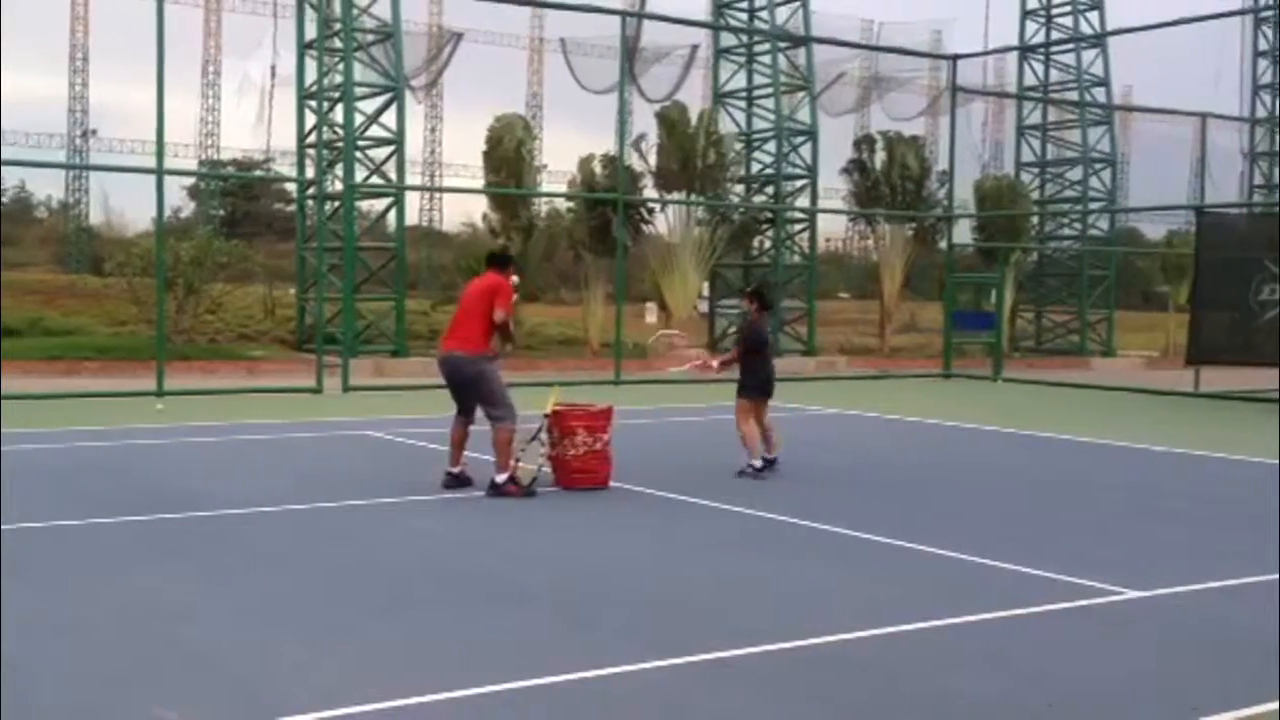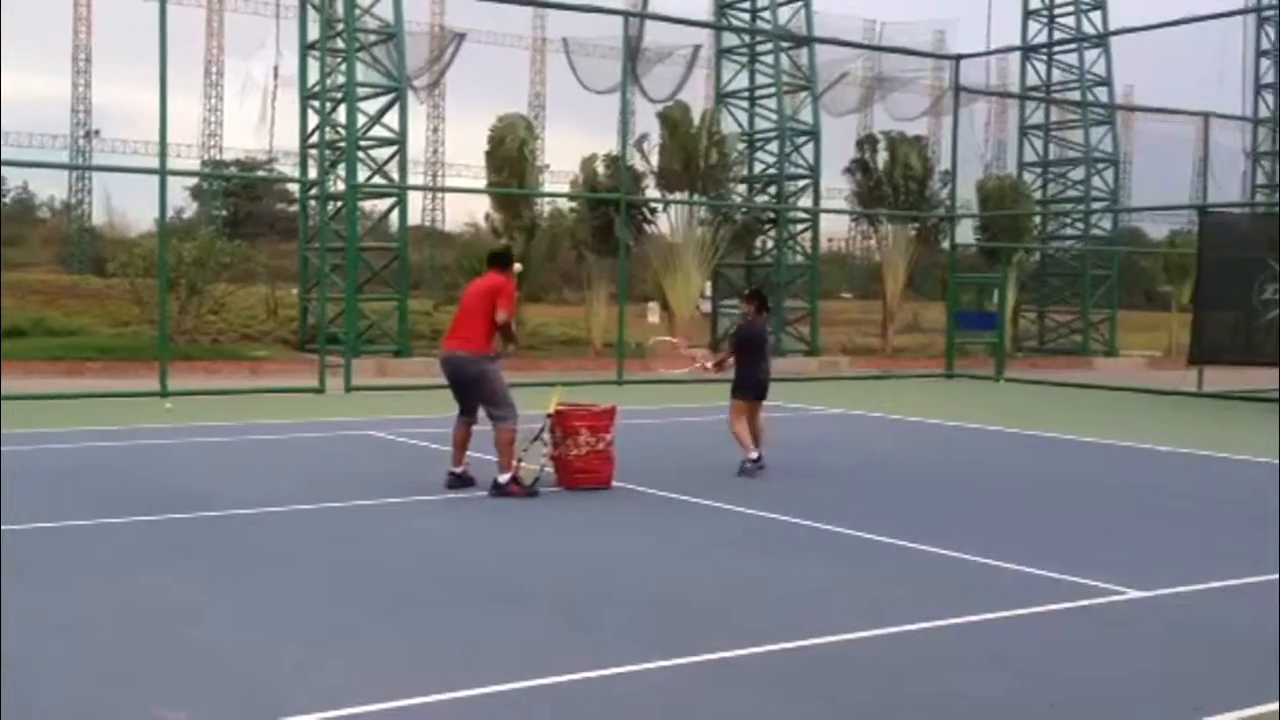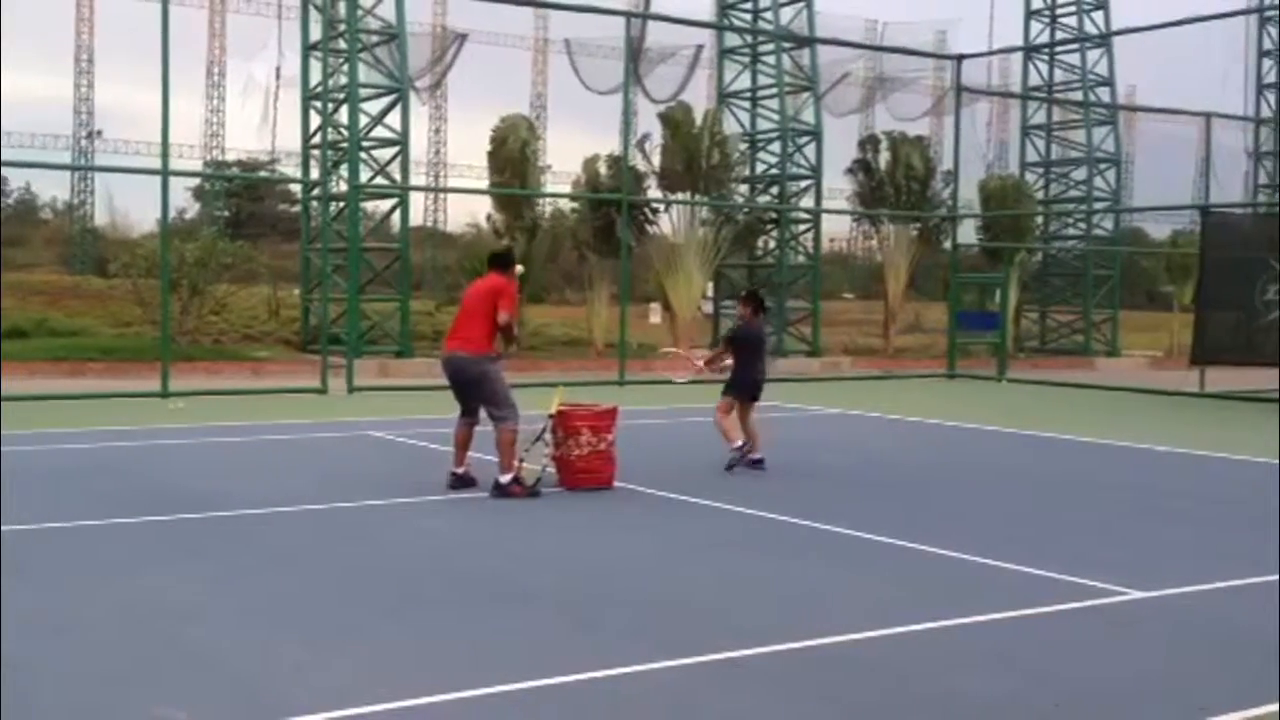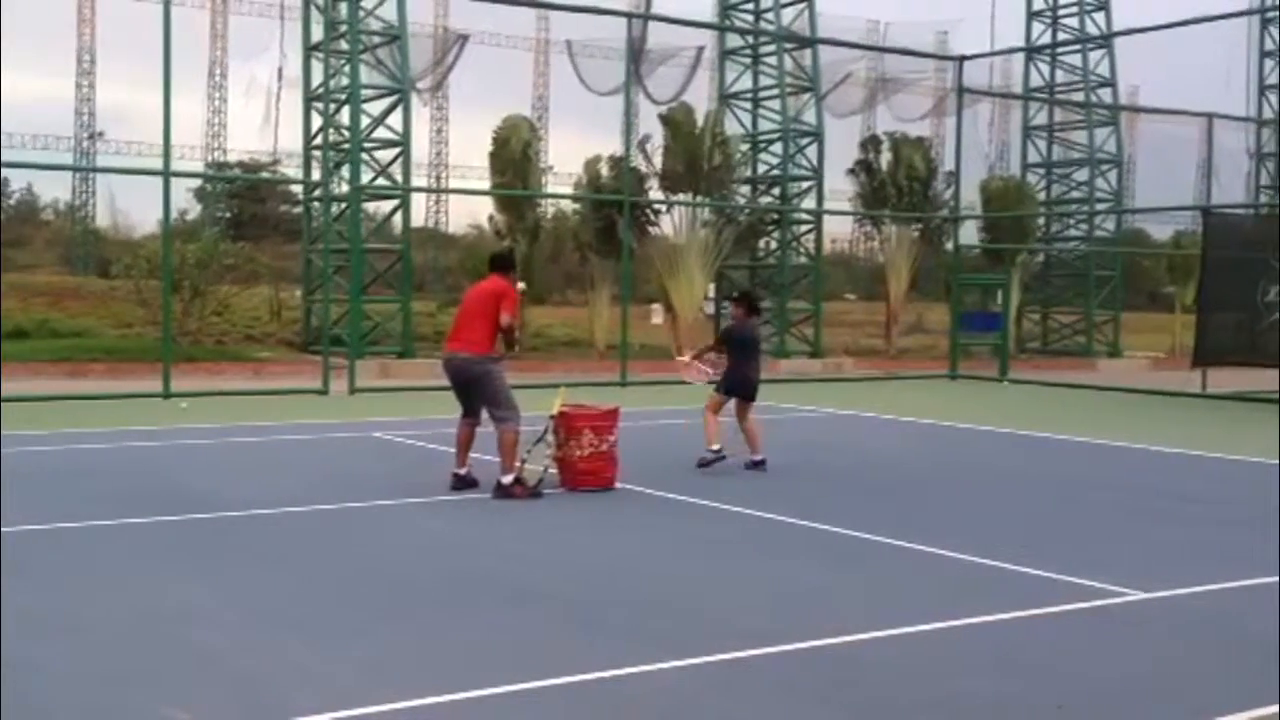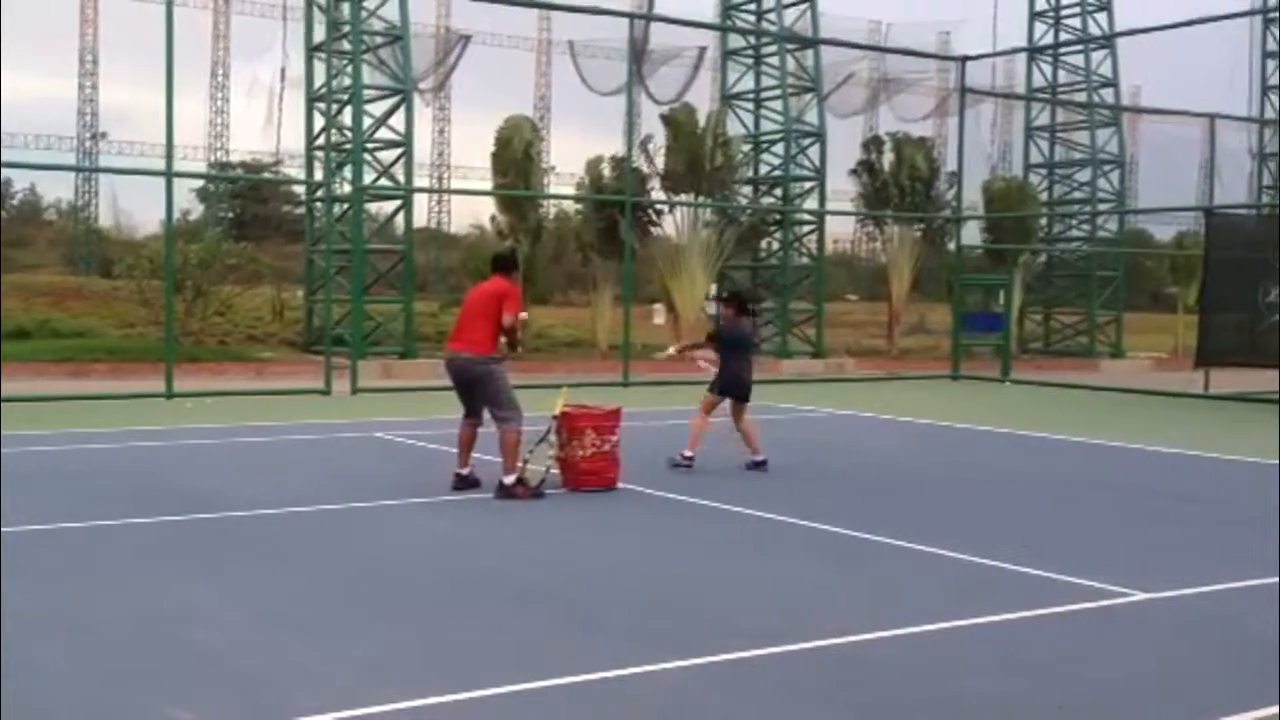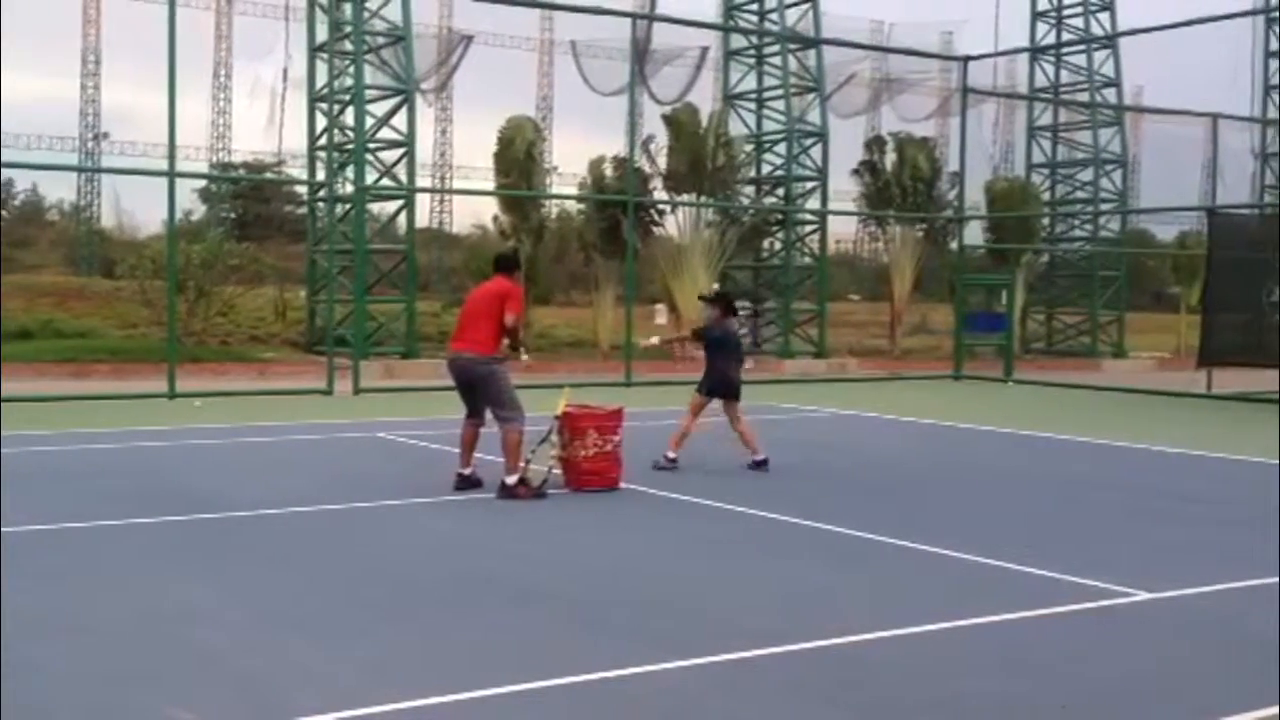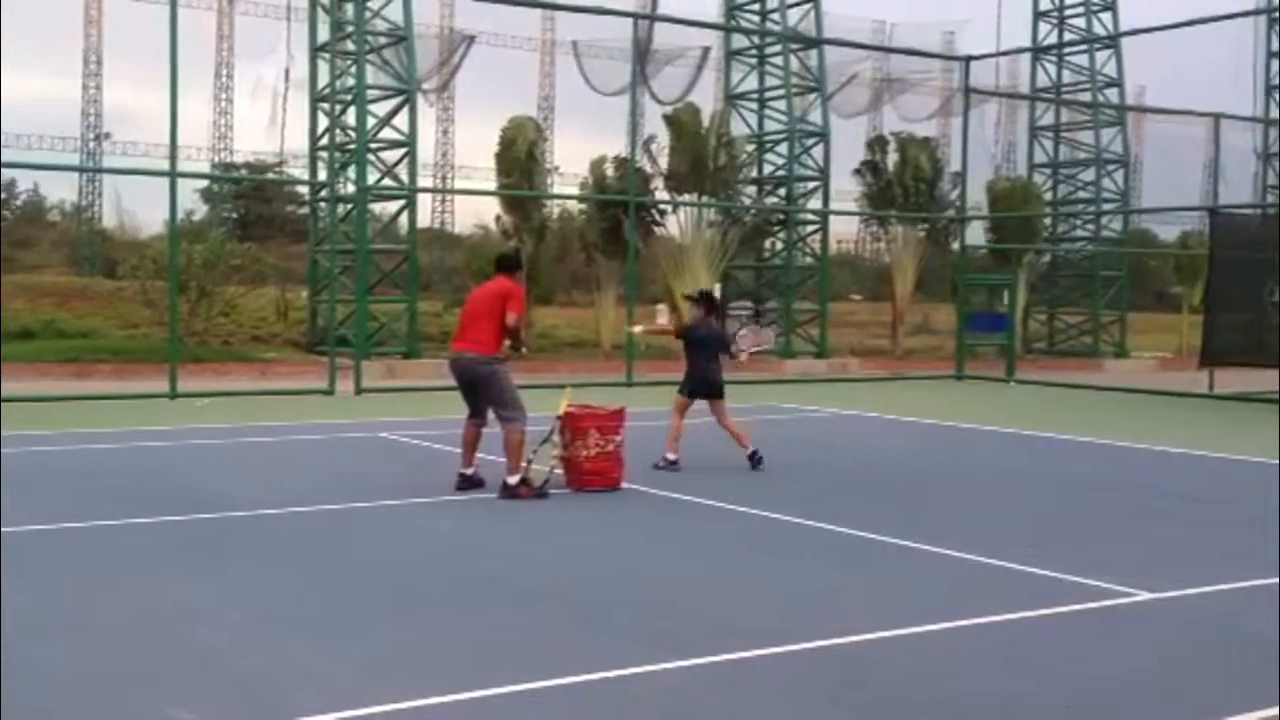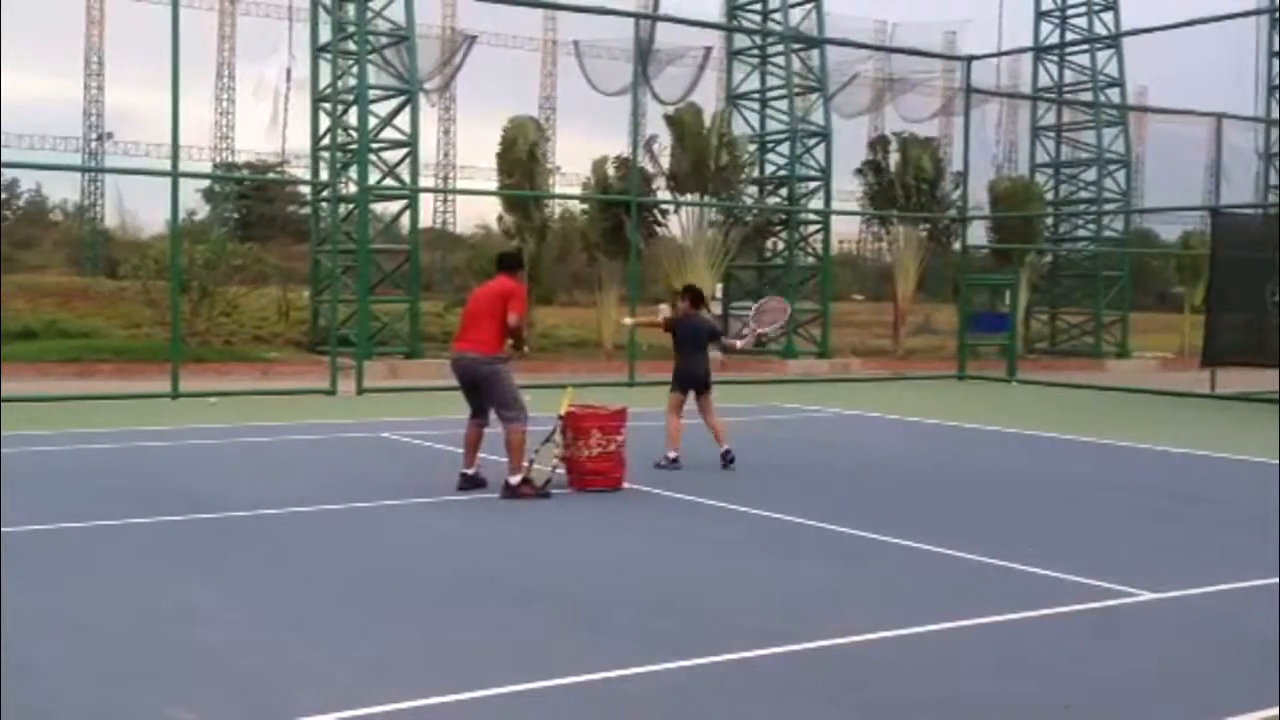
dt=0.1s
person 1, frame 1
left shoulder: (474, 284)
right shoulder: (502, 284)
right elbow: (500, 318)
right wrist: (508, 336)
left hip: (447, 354)
right hip: (473, 357)
left knee: (464, 413)
right knee: (504, 416)
left ankle: (454, 472)
right ankle: (502, 479)
person 1, frame 2
left shoulder: (474, 284)
right shoulder: (504, 284)
right elbow: (501, 319)
right wrist: (510, 336)
left hip: (449, 354)
right hip: (475, 357)
left knee: (466, 413)
right knee: (505, 416)
left ankle: (457, 472)
right ankle: (504, 480)
person 1, frame 3
left shoulder: (475, 286)
right shoulder: (505, 285)
right elbow: (503, 320)
right wrist: (511, 338)
left hip: (450, 355)
right hip: (476, 357)
left knee: (468, 414)
right knee: (506, 416)
left ankle: (458, 473)
right ankle: (506, 480)
person 1, frame 4
left shoulder: (474, 289)
right shoulder: (507, 288)
right elbow: (505, 322)
right wrist: (512, 342)
left hip: (452, 356)
right hip: (478, 358)
left knee: (469, 414)
right knee: (507, 417)
left ankle: (460, 473)
right ankle: (507, 481)
person 1, frame 5
left shoulder: (476, 290)
right shoulder: (510, 289)
right elbow: (508, 323)
right wrist: (514, 342)
left hip: (454, 356)
right hip: (481, 359)
left knee: (471, 415)
right knee: (510, 417)
left ankle: (463, 474)
right ankle: (510, 481)
person 1, frame 6
left shoulder: (477, 290)
right shoulder: (512, 289)
right elbow: (510, 323)
right wrist: (516, 343)
left hip: (456, 356)
right hip: (483, 359)
left knee: (474, 415)
right knee: (512, 417)
left ankle: (464, 473)
right ankle: (512, 481)
person 1, frame 7
left shoulder: (478, 290)
right shoulder: (514, 289)
right elbow: (511, 323)
right wrist: (517, 343)
left hip: (458, 356)
right hip: (484, 358)
left knee: (476, 414)
right knee: (514, 417)
left ankle: (466, 473)
right ankle: (513, 482)
person 1, frame 8
left shoulder: (480, 289)
right shoulder: (515, 288)
right elbow: (513, 322)
right wrist: (519, 342)
left hip: (459, 355)
right hip: (486, 358)
left knee: (478, 414)
right knee: (515, 416)
left ankle: (468, 473)
right ankle: (515, 482)
person 2, frame 1
left shoulder: (749, 327)
right shoulder: (762, 324)
left elbow: (735, 355)
left wrist: (718, 362)
right wrist: (724, 361)
left hip: (752, 377)
right hip: (766, 377)
left knee: (744, 421)
right knee: (760, 418)
left ankle: (755, 464)
right ankle: (769, 457)
person 2, frame 2
left shoulder: (744, 328)
right shoulder: (761, 325)
left elbow: (728, 353)
left wrist: (713, 364)
right wrist: (723, 362)
left hip: (746, 378)
right hip: (762, 377)
left knee: (736, 420)
right knee: (753, 417)
left ankle: (752, 457)
right ankle: (755, 456)
person 2, frame 3
left shoulder: (740, 329)
right shoulder: (759, 328)
left elbow: (721, 351)
left wrist: (705, 362)
right wrist: (724, 363)
left hip: (742, 378)
right hip: (757, 378)
left knee: (721, 415)
right knee: (745, 418)
left ankle: (738, 446)
right ankle: (755, 457)
person 2, frame 4
left shoulder: (733, 330)
right shoulder: (754, 329)
left elbow: (712, 347)
left wrist: (693, 356)
left hip: (734, 377)
right hip: (752, 379)
left knee: (710, 411)
right knee: (744, 417)
left ankle: (714, 449)
right ankle: (757, 458)
person 2, frame 5
left shoulder: (723, 329)
right shoulder: (747, 330)
left elbow: (700, 344)
left wrist: (677, 349)
left hip: (727, 377)
right hip: (745, 379)
left knee: (702, 413)
right knee: (740, 419)
left ankle: (688, 455)
right ankle: (759, 458)
person 2, frame 6
left shoulder: (709, 330)
right shoulder: (733, 331)
left elbow: (683, 337)
right elbow: (739, 358)
left wrist: (660, 340)
right wrist: (736, 368)
left hip: (713, 378)
right hip: (733, 379)
left knee: (691, 416)
right knee: (736, 420)
left ankle: (670, 456)
right ankle: (759, 458)
person 2, frame 7
left shoulder: (692, 328)
right shoulder: (718, 331)
left elbow: (666, 330)
right elbow: (729, 352)
left wrist: (642, 329)
right wrist: (741, 357)
left hip: (695, 378)
right hip: (715, 378)
left knee: (677, 416)
right knee: (723, 418)
left ankle: (671, 458)
right ankle: (751, 452)
person 2, frame 8
left shoulder: (679, 321)
right shoulder: (707, 324)
left elbow: (654, 322)
right elbow: (724, 344)
left wrist: (632, 321)
right wrist: (738, 345)
left hip: (683, 372)
right hip: (703, 372)
left knee: (674, 414)
right knee: (709, 415)
left ankle: (672, 456)
right ankle: (725, 449)
